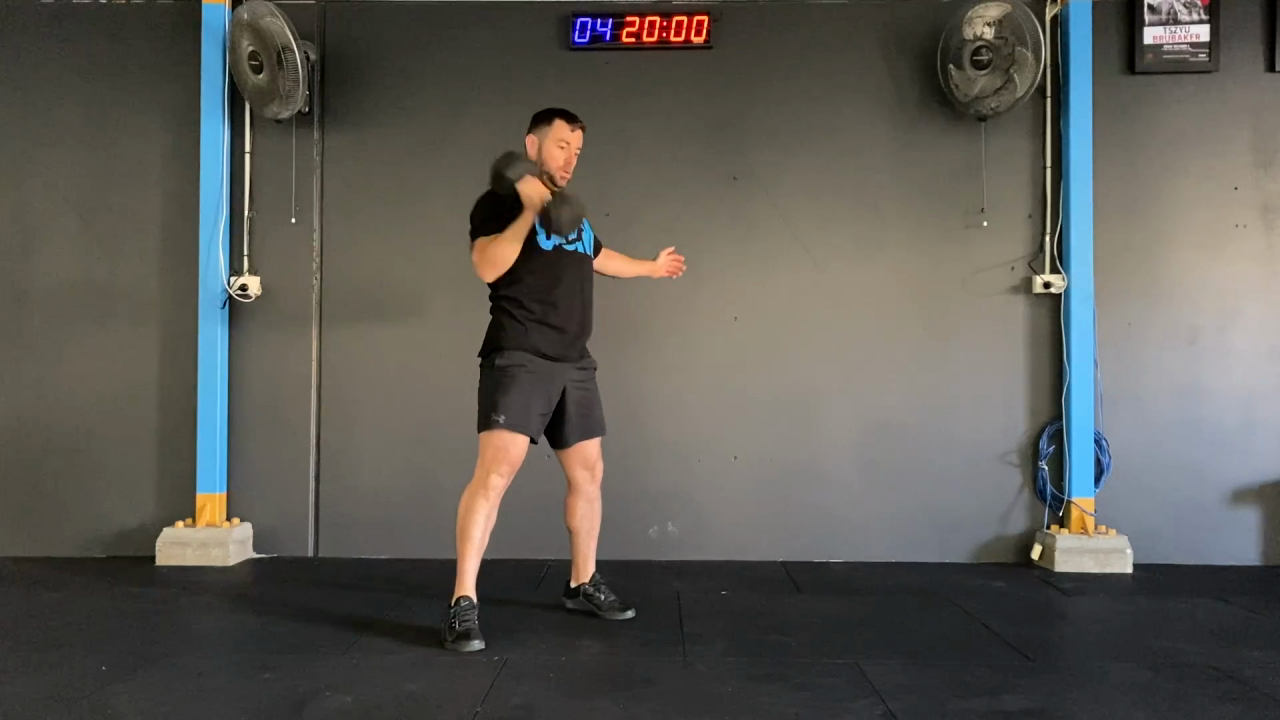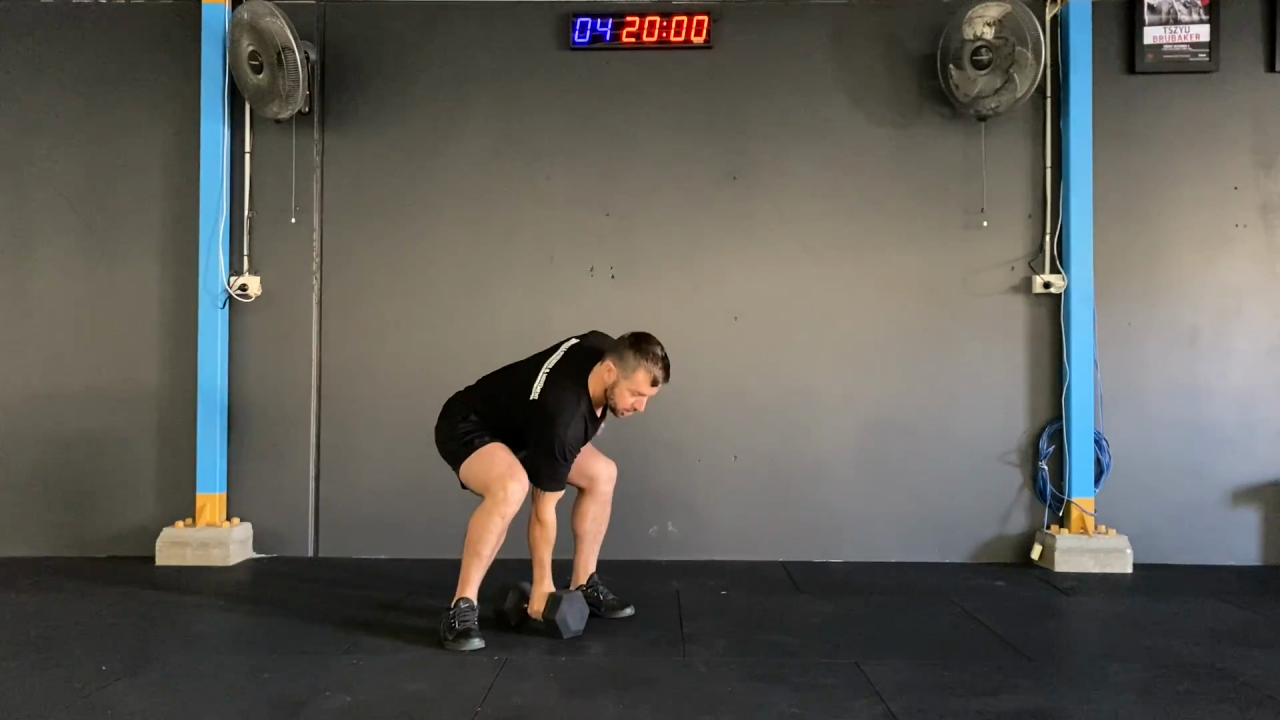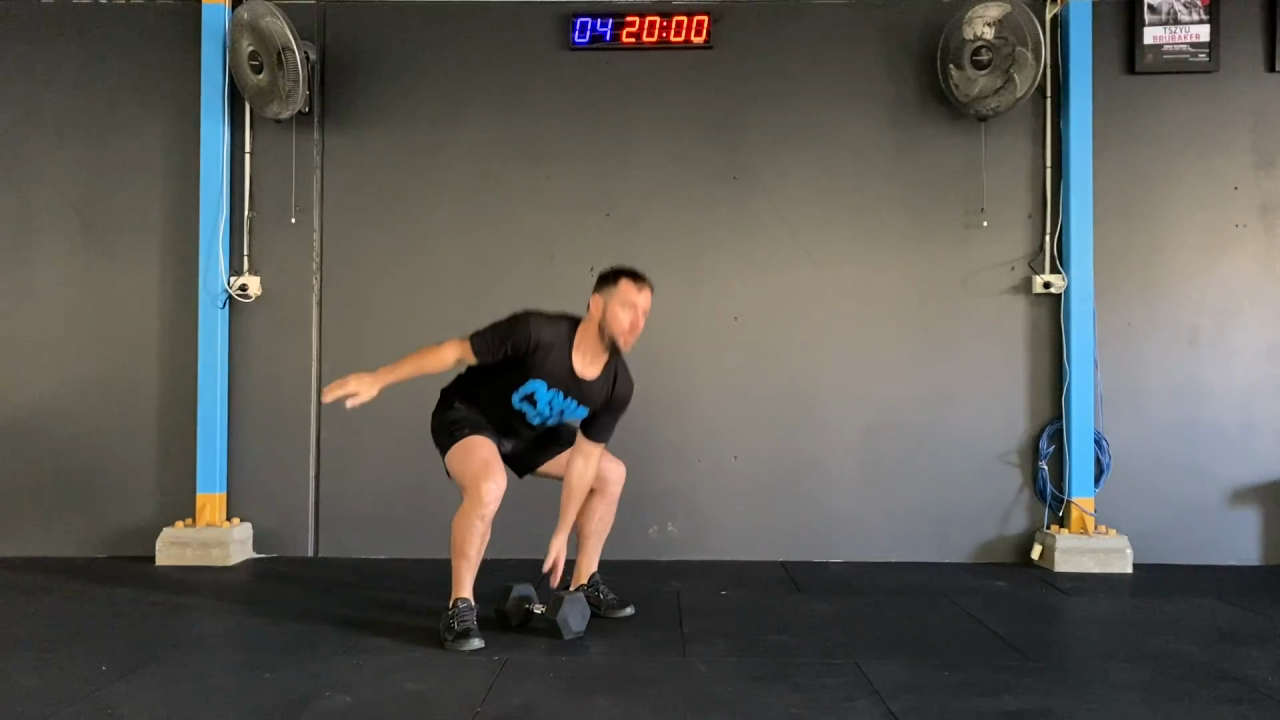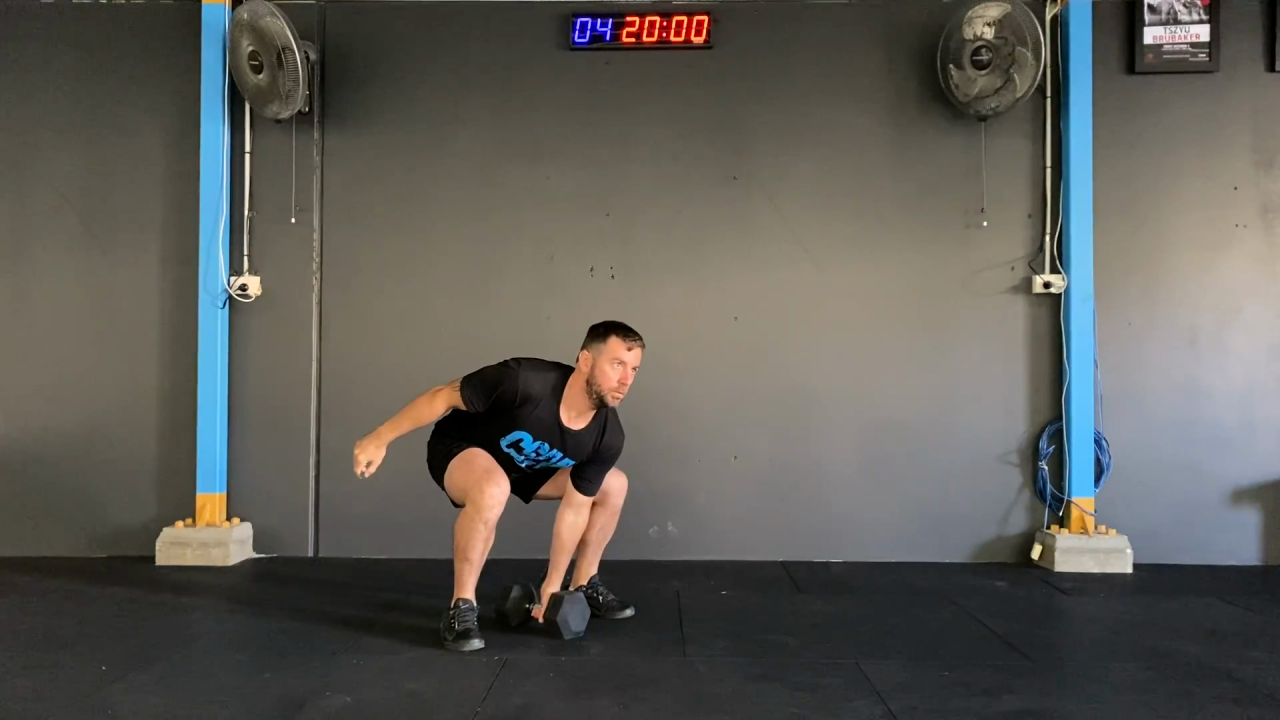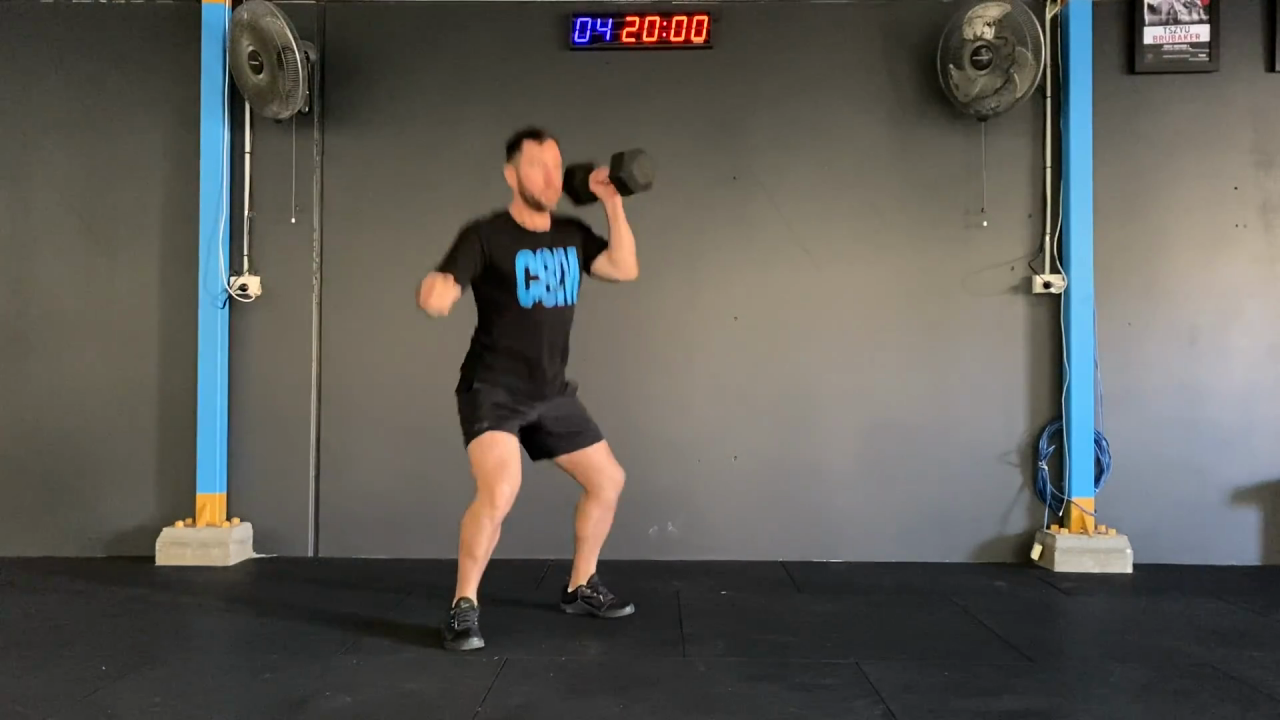
dt=1s
person 1, frame 1
right shoulder: (499, 203)
left elbow: (595, 256)
right elbow: (488, 266)
left wrist: (651, 267)
right wrist: (528, 210)
left hip: (574, 363)
right hip: (518, 359)
left knee: (587, 475)
right knee: (495, 473)
left ankle: (583, 583)
right ankle: (462, 603)
person 1, frame 2
left shoulder: (604, 348)
right shoulder: (562, 417)
right elbow: (544, 510)
right wrist: (543, 586)
left hip: (515, 424)
right hip: (467, 426)
left knee: (602, 474)
right knee: (511, 488)
left ankle: (583, 585)
right ankle: (462, 609)
person 1, frame 3
left shoulder: (617, 386)
right shoulder: (537, 334)
left elbow: (585, 457)
right elbow: (456, 350)
left wrist: (561, 535)
right wrist: (378, 379)
left hip: (528, 431)
right hip: (468, 414)
left knee: (611, 475)
right knee: (488, 487)
left ankle: (585, 583)
right ankle: (460, 607)
person 1, frame 4
left shoulder: (606, 436)
right shoulder: (525, 382)
left elbow: (576, 506)
right elbow: (443, 397)
left wrist: (552, 586)
right wrist: (380, 439)
left hip: (523, 465)
right hip: (460, 447)
left knee: (614, 486)
right knee: (492, 490)
left ankle: (584, 586)
right ankle: (462, 607)
person 1, frame 5
left shoulder: (570, 234)
right shoulder: (487, 236)
left elbow: (624, 269)
right elbow: (437, 295)
left wrist: (613, 204)
right wrist: (435, 292)
left hip: (550, 392)
right hip: (493, 389)
left knee: (608, 480)
right knee: (499, 494)
left ankle: (581, 586)
right ankle: (464, 605)
